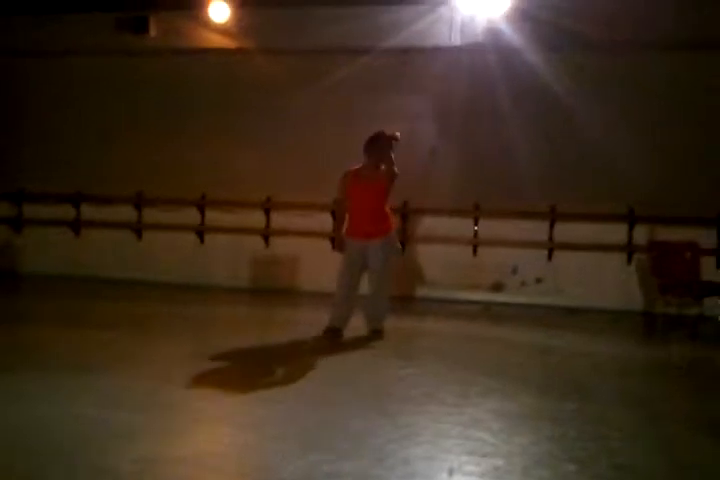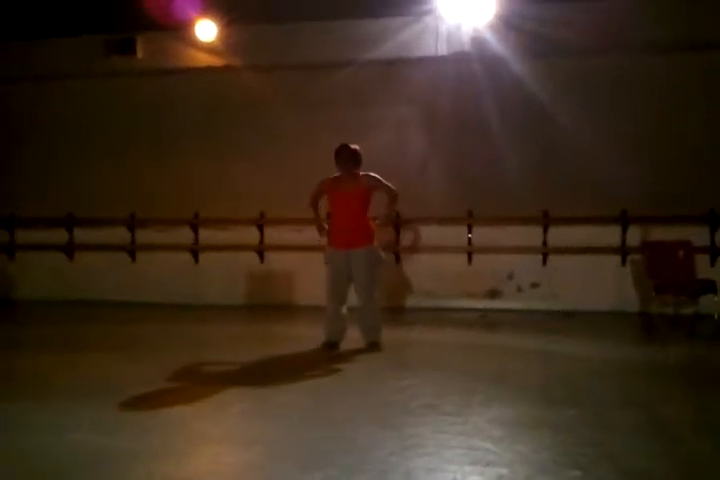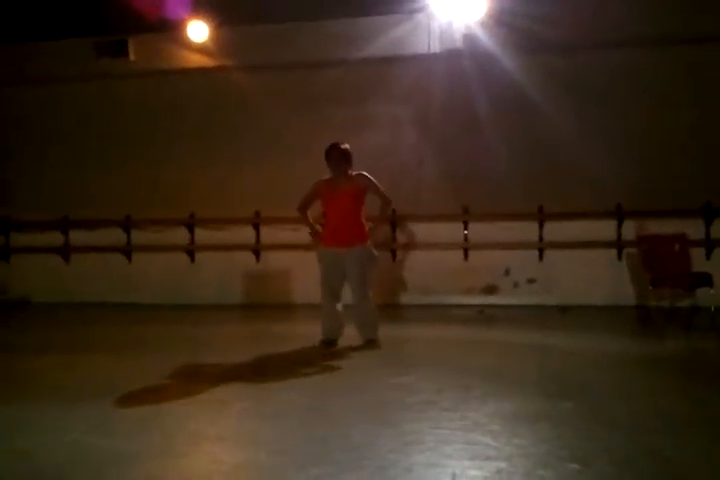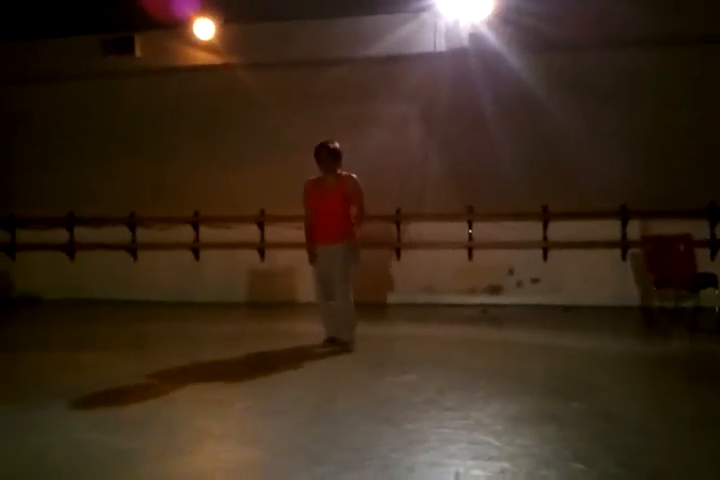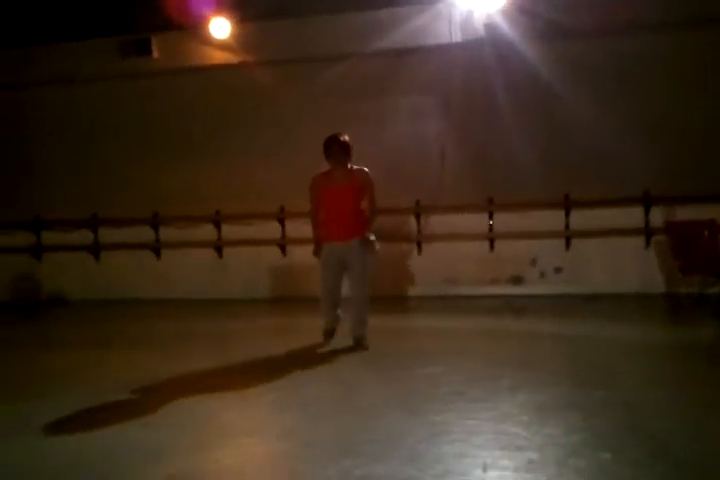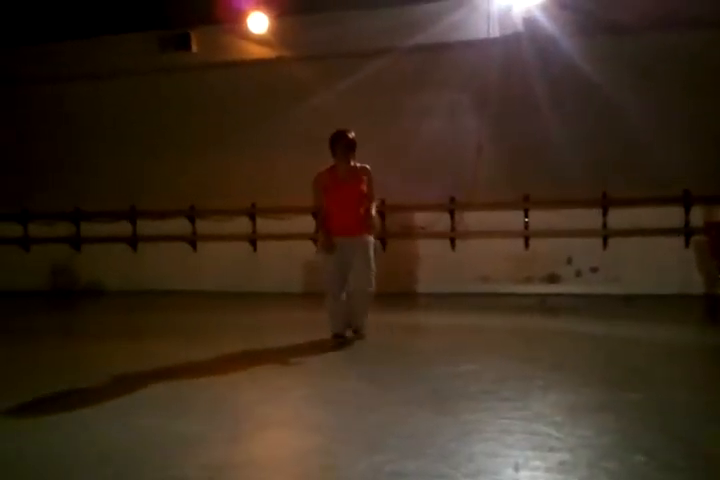
dt=0.7s
person 1, frame 1
left shoulder: (386, 174)
right shoulder: (349, 176)
left elbow: (392, 171)
right elbow: (342, 206)
left wrist: (390, 147)
right wrist: (338, 234)
left hip: (381, 238)
right hip: (354, 237)
left knee: (379, 285)
right knee: (346, 284)
left ankle: (376, 325)
right ankle: (336, 324)
person 1, frame 2
left shoulder: (367, 181)
right shoulder: (328, 184)
left elbow: (393, 193)
right elbow: (313, 200)
left wrist: (385, 219)
right wrist: (319, 222)
left hip: (364, 246)
right hip: (336, 248)
left knee: (368, 294)
right knee: (334, 296)
left ankle: (372, 338)
right ankle: (333, 337)
person 1, frame 3
left shoulder: (361, 180)
right shoulder: (321, 186)
left elbow: (386, 201)
right elbow: (302, 206)
left wrist: (376, 225)
right wrist: (312, 227)
left hip: (357, 246)
right hip: (329, 247)
left knee: (361, 293)
right knee: (329, 294)
left ankle: (370, 335)
right ankle: (330, 335)
person 1, frame 4
left shoulder: (349, 181)
right shoulder: (311, 186)
left elbow: (360, 211)
right elbow: (309, 218)
left wrist: (352, 236)
right wrist: (309, 244)
left hip: (343, 245)
right hip: (320, 246)
left knee: (342, 291)
right knee: (324, 294)
left ankle: (347, 336)
right ankle: (333, 333)
person 1, frame 5
left shoulder: (361, 175)
right shoulder: (319, 181)
left elbow: (371, 206)
right elbow: (315, 212)
left wrist: (366, 231)
right wrist: (317, 240)
left hip: (356, 241)
right hip: (330, 244)
left knee: (359, 291)
right knee: (328, 290)
left ankle: (359, 335)
right ankle: (331, 323)
person 1, frame 6
left shoulder: (364, 172)
right shoulder: (323, 177)
left elbow: (371, 200)
right elbow: (318, 210)
left wrist: (371, 214)
right wrist: (323, 235)
left hip: (361, 238)
right hip: (335, 240)
left knee: (364, 285)
right knee: (335, 287)
left ankle: (356, 323)
right ankle: (339, 329)
